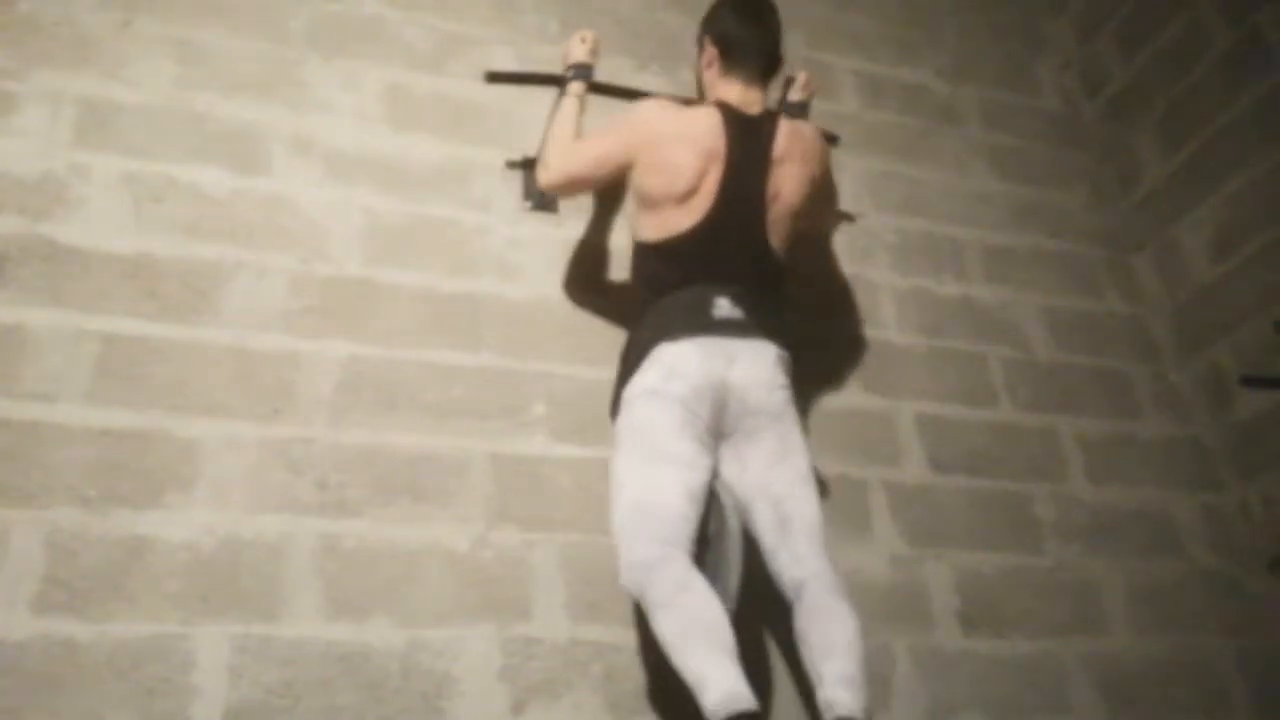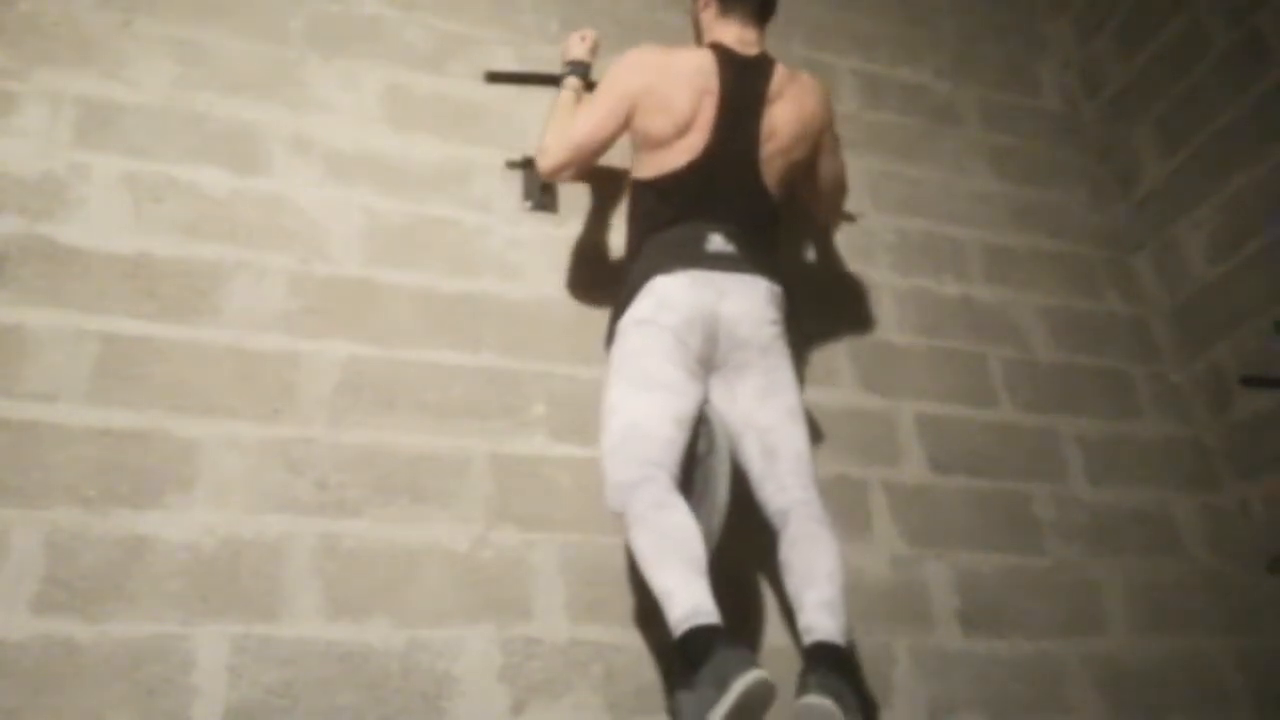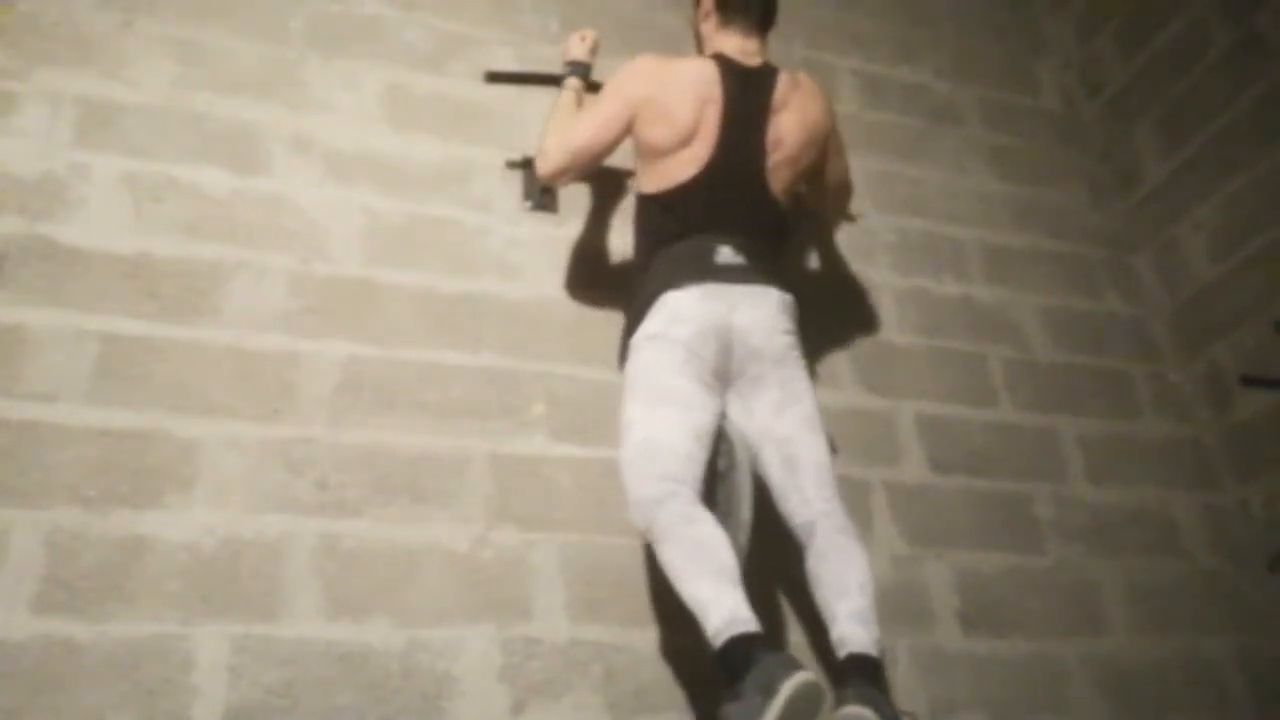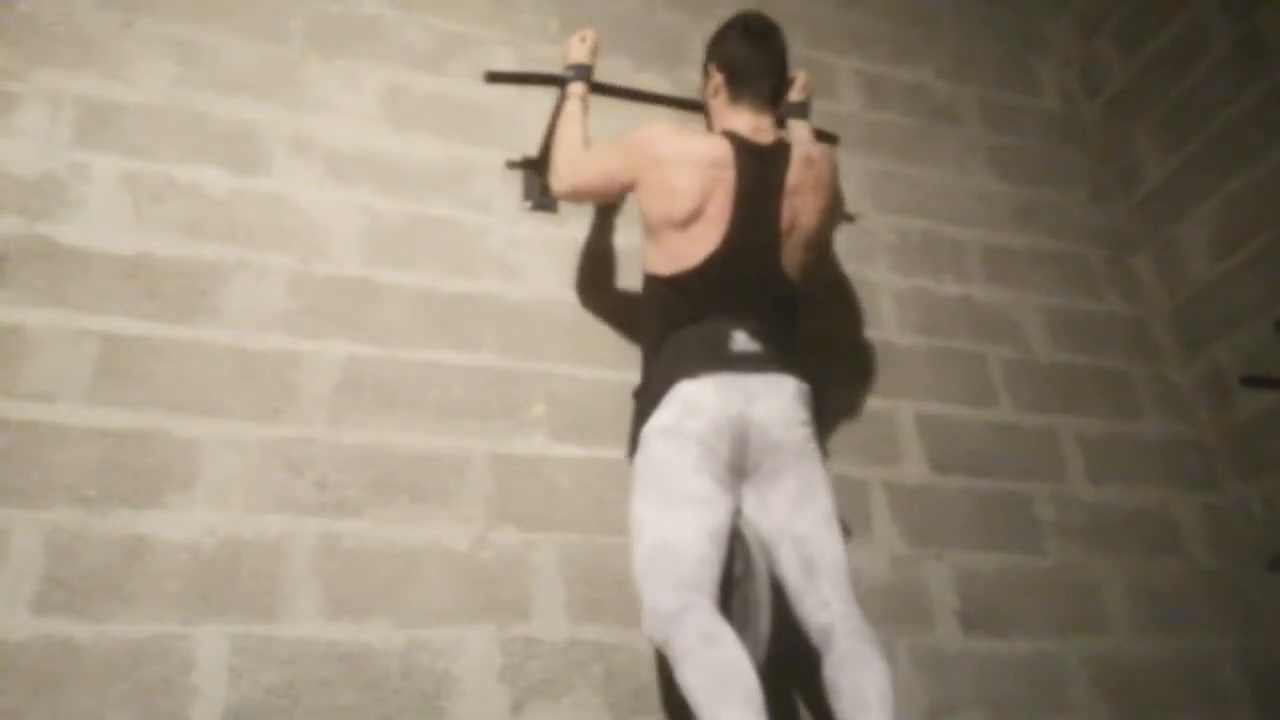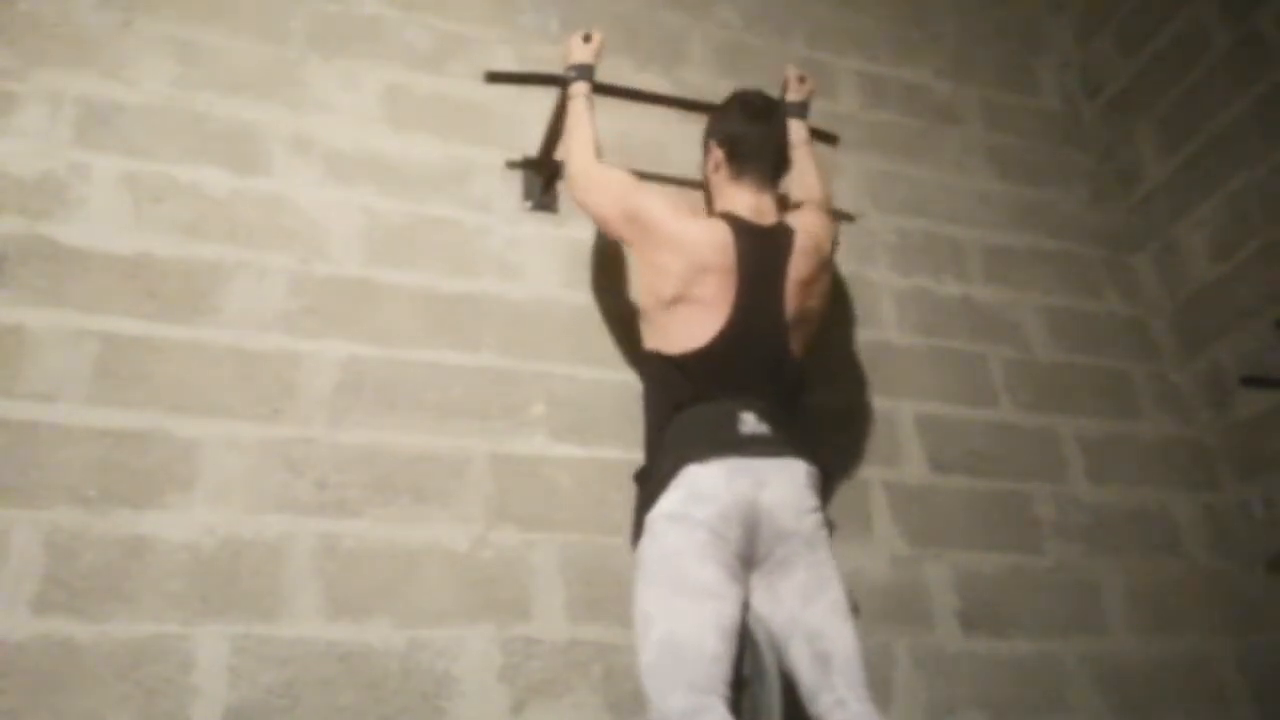
dt=0.5s
person 1, frame 1
left shoulder: (658, 126)
right shoulder: (804, 146)
left elbow: (552, 173)
left wrist: (577, 79)
left hip: (675, 361)
right hip: (760, 363)
left knee: (656, 553)
right knee: (806, 561)
person 1, frame 2
left shoulder: (650, 67)
right shoulder: (806, 95)
left elbow: (554, 160)
right elbow: (829, 204)
left wrist: (574, 72)
left hip: (669, 297)
right hip: (754, 301)
left knee: (641, 477)
right knee: (794, 493)
left ankle: (710, 649)
person 1, frame 3
left shoulder: (653, 78)
right shoulder: (808, 102)
left elbow: (552, 164)
right elbow: (835, 201)
left wrist: (574, 74)
left hip: (680, 311)
right hip: (764, 311)
left knee: (664, 491)
right knee: (817, 505)
left ankle: (750, 656)
person 1, frame 4
left shoulder: (665, 149)
right shoulder: (816, 171)
left elbow: (566, 178)
left wrist: (577, 80)
right wrist: (799, 117)
left hip: (691, 400)
right hip: (780, 399)
left knee: (679, 601)
right knee: (834, 609)
person 1, frame 5
left shoulder: (671, 235)
right shoulder: (813, 243)
left elbow: (584, 171)
right elbow: (813, 197)
left wrist: (579, 79)
right wrist: (796, 118)
left hip: (696, 486)
right hip: (788, 482)
